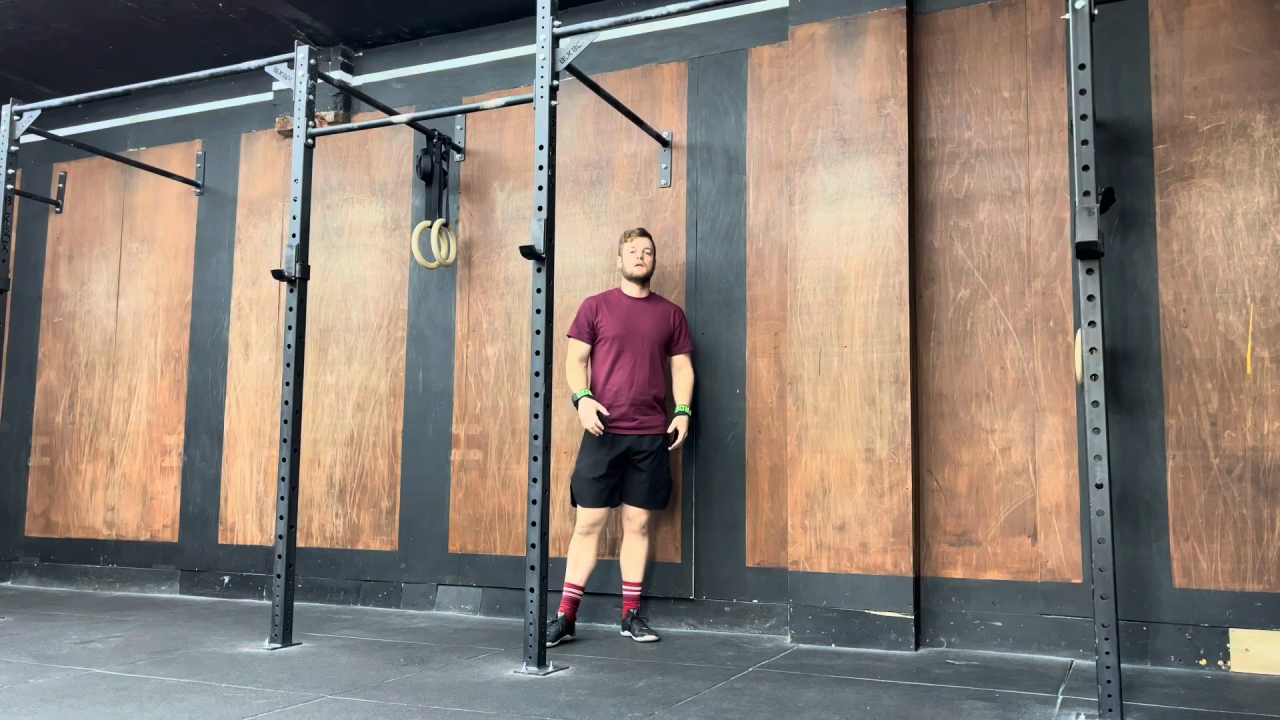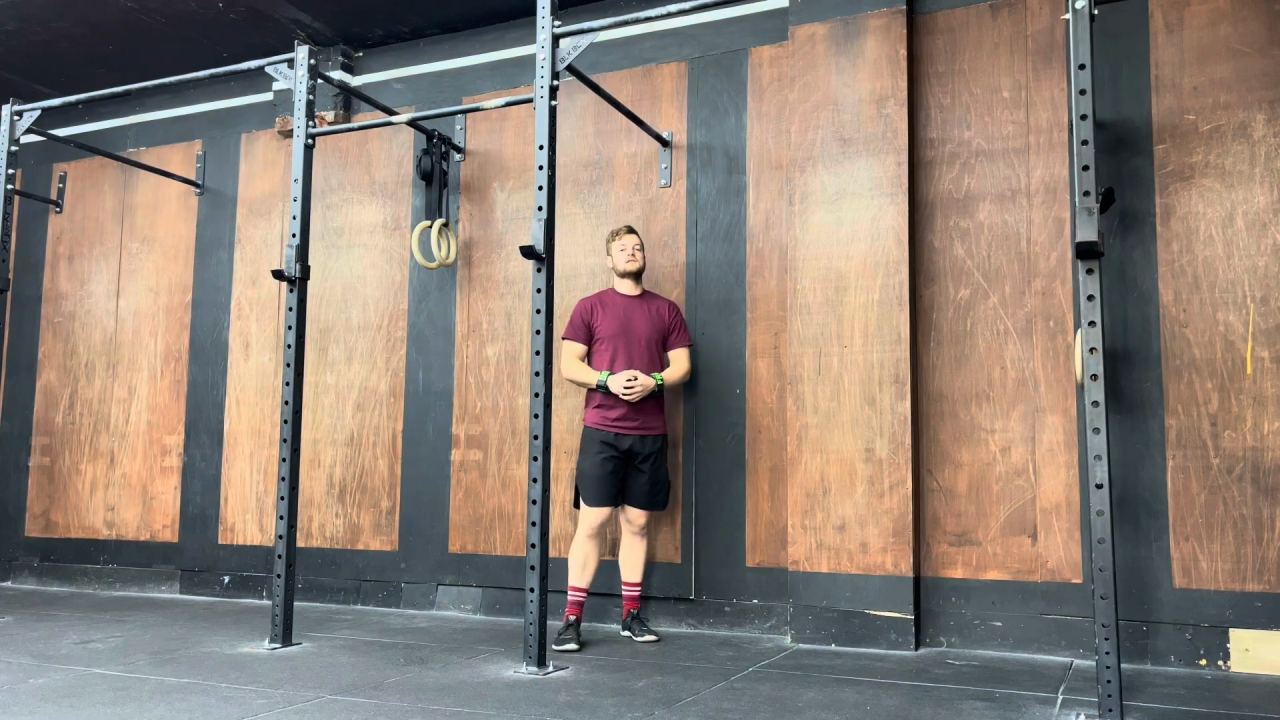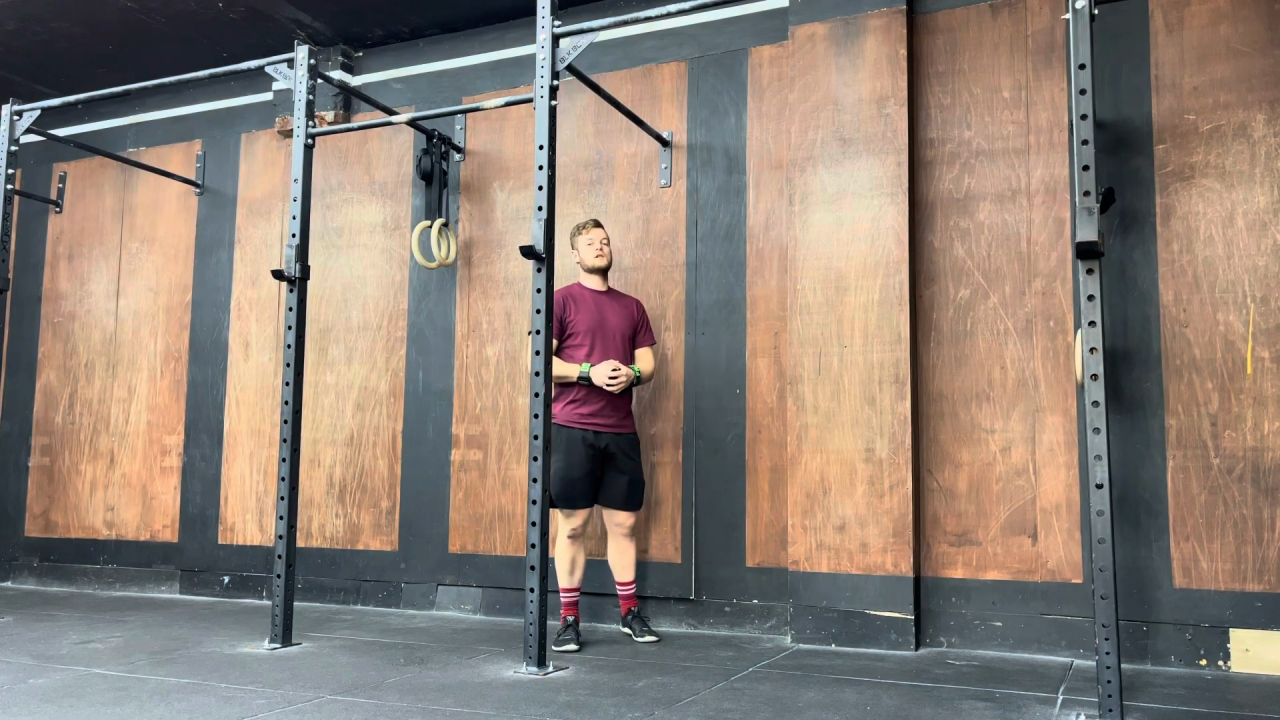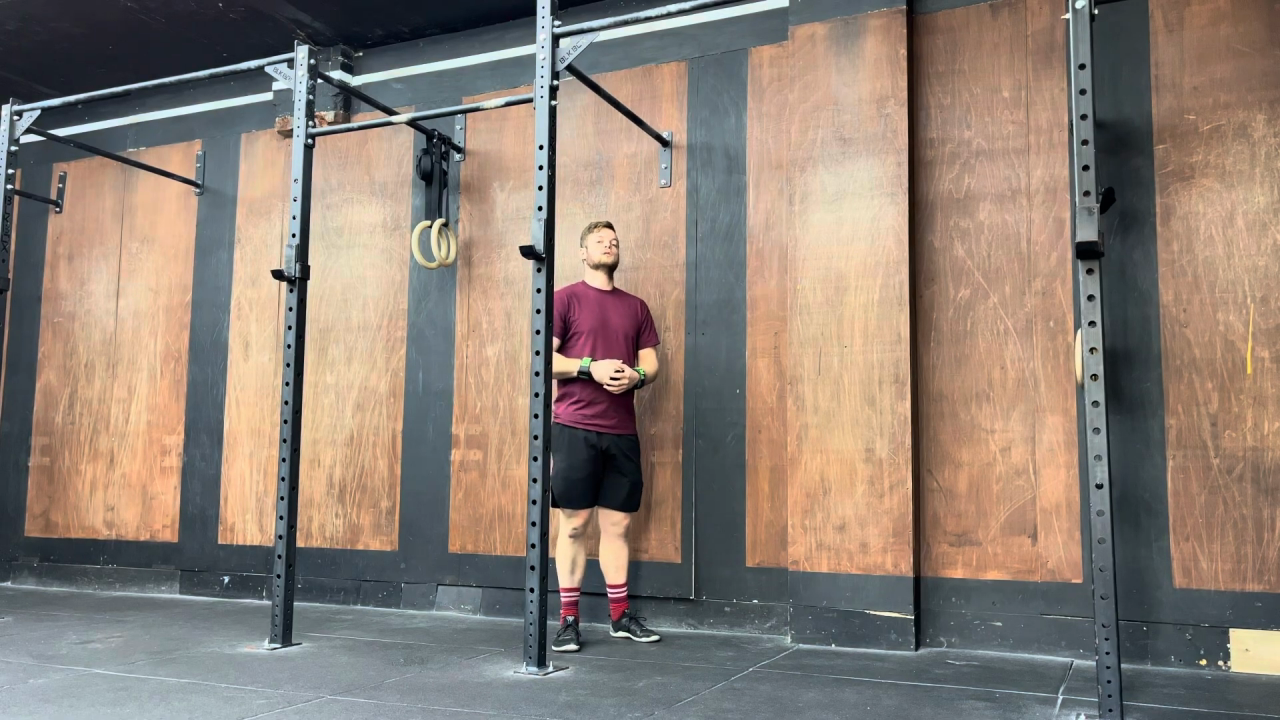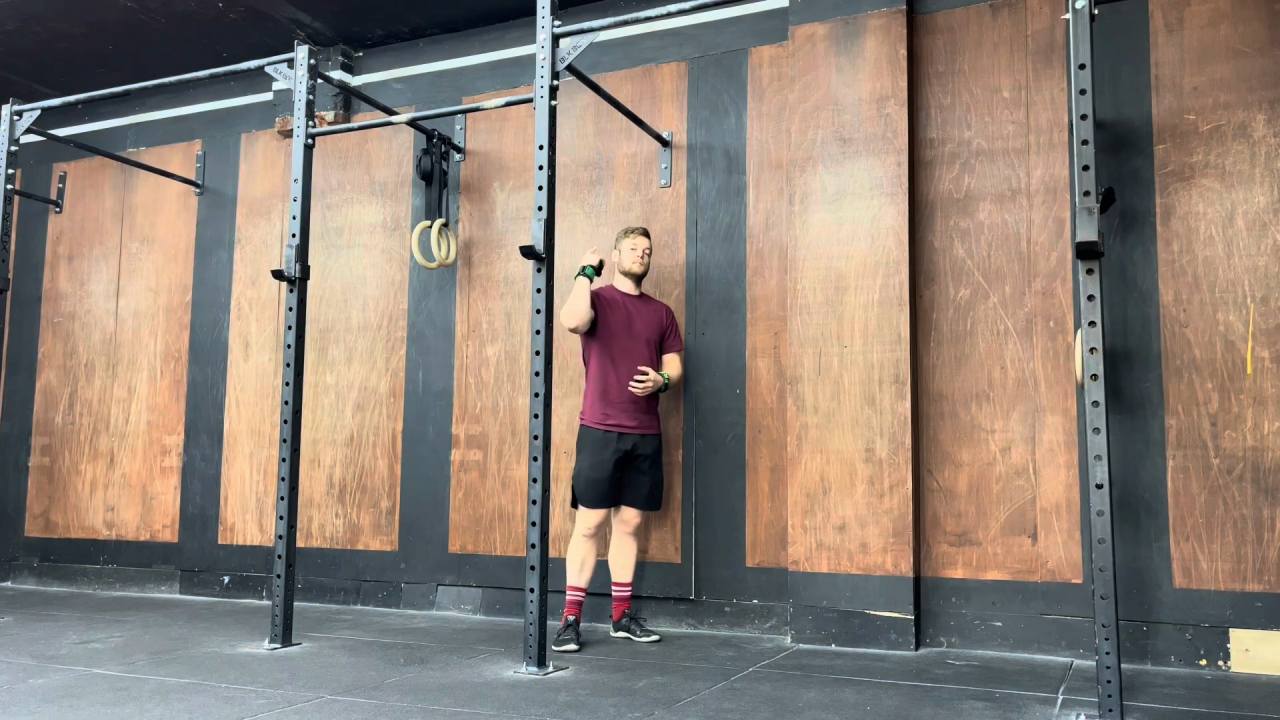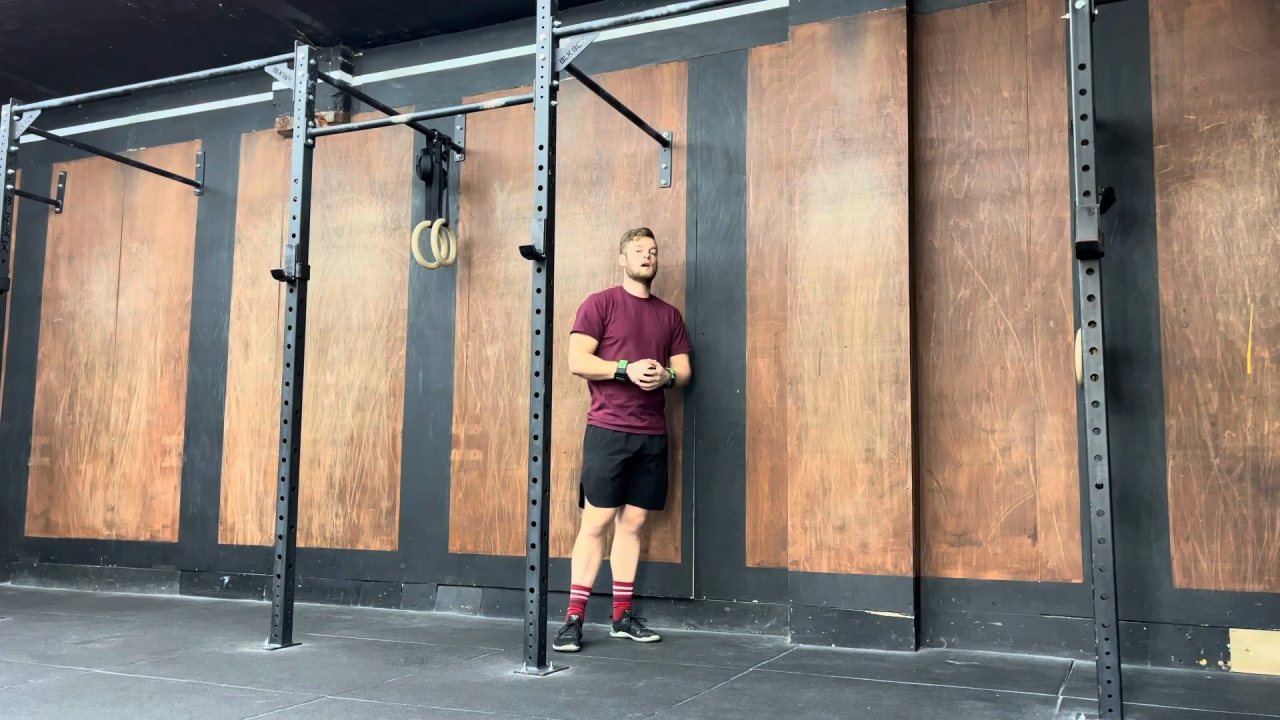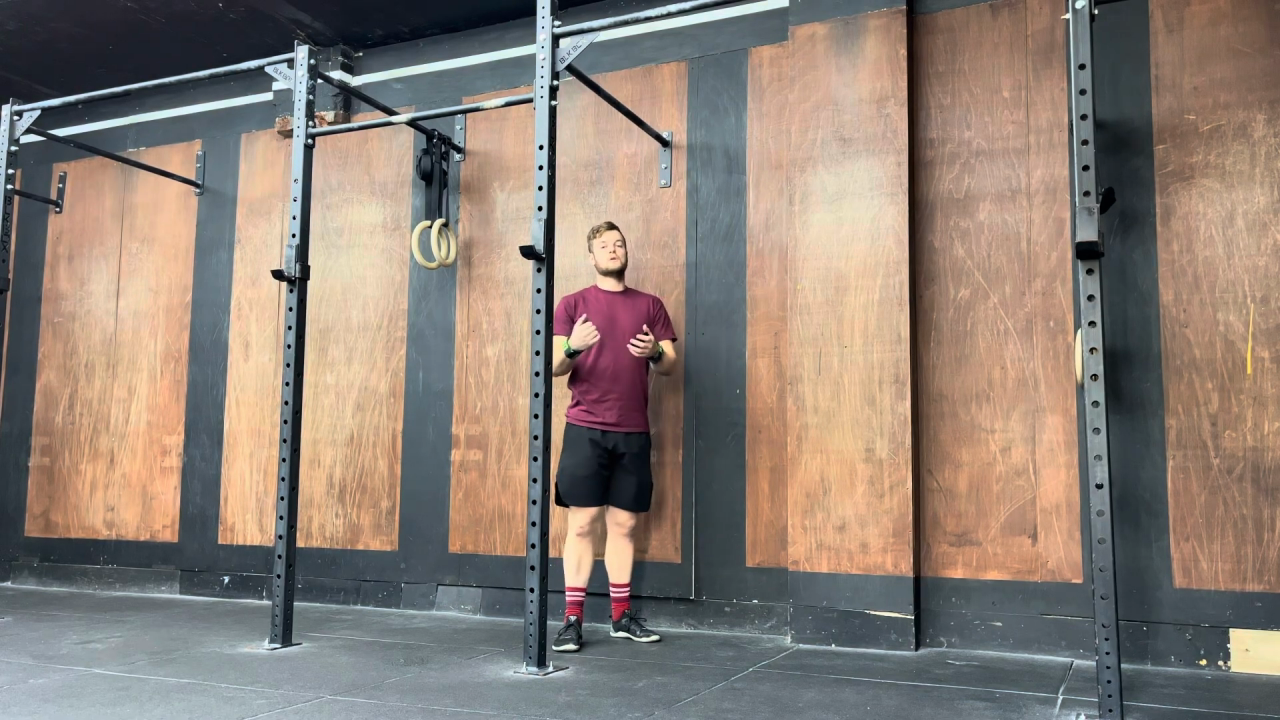
dt=0.7s
person 1, frame 1
left shoulder: (671, 313)
right shoulder: (595, 306)
left elbow: (682, 367)
right elbow: (575, 361)
left wrist: (682, 411)
right wrist: (583, 398)
left hip: (651, 435)
right hip: (604, 431)
left knee: (638, 523)
right knee: (588, 523)
left ankle: (631, 614)
right ankle: (565, 614)
person 1, frame 2
left shoulder: (666, 309)
right shoulder: (590, 307)
left elbow: (682, 366)
right elbow: (569, 365)
left wrist: (654, 381)
right wrist: (607, 380)
left hip: (649, 434)
right hip: (602, 430)
left knee: (637, 523)
right knee: (592, 523)
left ankle: (631, 615)
right ankle: (572, 619)
person 1, frame 3
left shoulder: (631, 307)
right shoulder: (561, 300)
left elbow: (648, 363)
left wrist: (632, 374)
right wrist: (588, 372)
left hip: (621, 431)
right hip: (573, 429)
left knee: (623, 524)
right knee: (572, 525)
left ankle: (630, 612)
right ankle: (569, 619)
person 1, frame 4
left shoulder: (636, 306)
right shoulder: (565, 299)
left elbow: (651, 362)
left wrist: (637, 376)
right wrist: (590, 368)
left hip: (622, 432)
right hip: (575, 429)
left knee: (617, 525)
right knee: (574, 524)
left ankle: (621, 615)
right ankle: (569, 620)
person 1, frame 5
left shoulder: (661, 312)
right shoulder: (596, 297)
left elbow: (675, 367)
right elbow: (573, 321)
left wrist: (660, 380)
right wrist: (586, 272)
left hip: (646, 434)
right hip: (600, 429)
left knee: (628, 523)
right knee: (589, 524)
left ankle: (622, 614)
right ankle: (570, 618)
person 1, frame 6
left shoulder: (669, 314)
right shoulder: (600, 303)
left elbow: (684, 370)
right elbow: (576, 361)
left wrist: (666, 376)
right wrist: (626, 370)
left hip: (652, 435)
right hip: (608, 430)
left knee: (632, 523)
right knee: (597, 521)
left ankle: (622, 614)
right ankle: (574, 617)
person 1, frame 7
left shoulder: (650, 305)
right shoulder: (573, 303)
left elbow: (670, 365)
right elbow: (555, 366)
left wrist: (654, 352)
right wrist: (572, 347)
left hip: (633, 432)
right hip: (586, 429)
left knee: (624, 524)
right knee: (581, 524)
left ankle: (622, 615)
right ankle: (572, 619)
